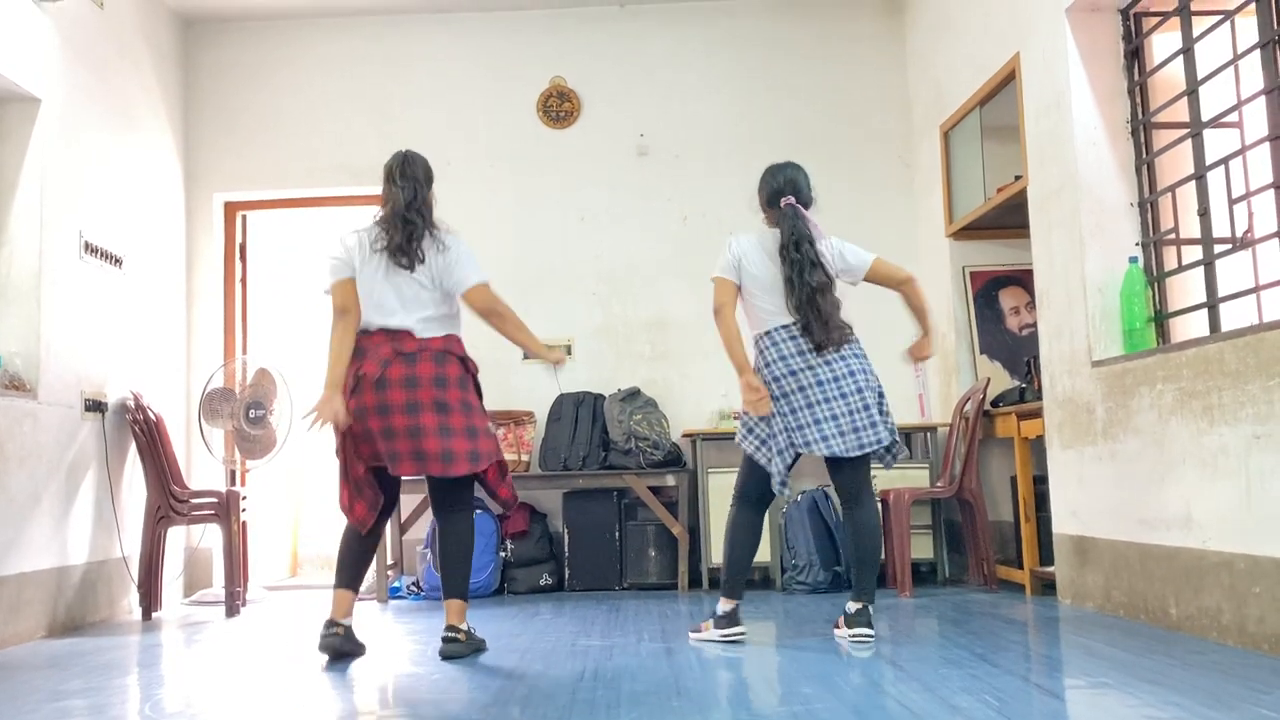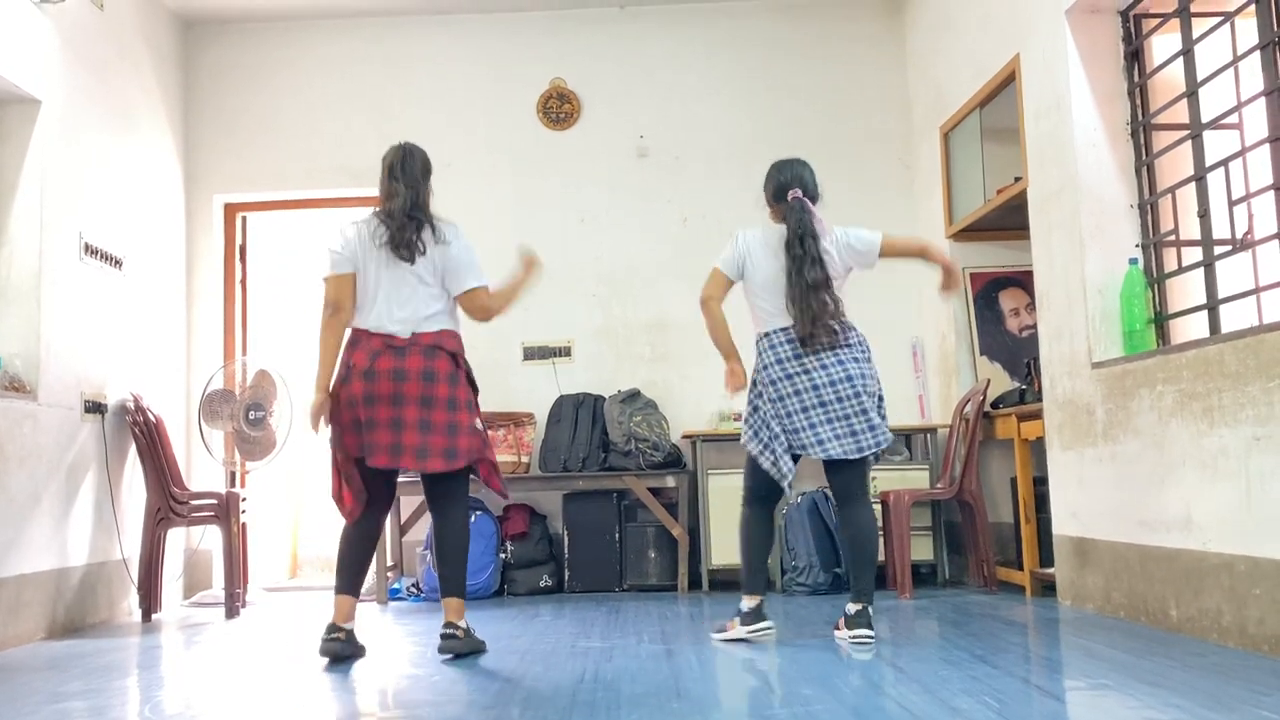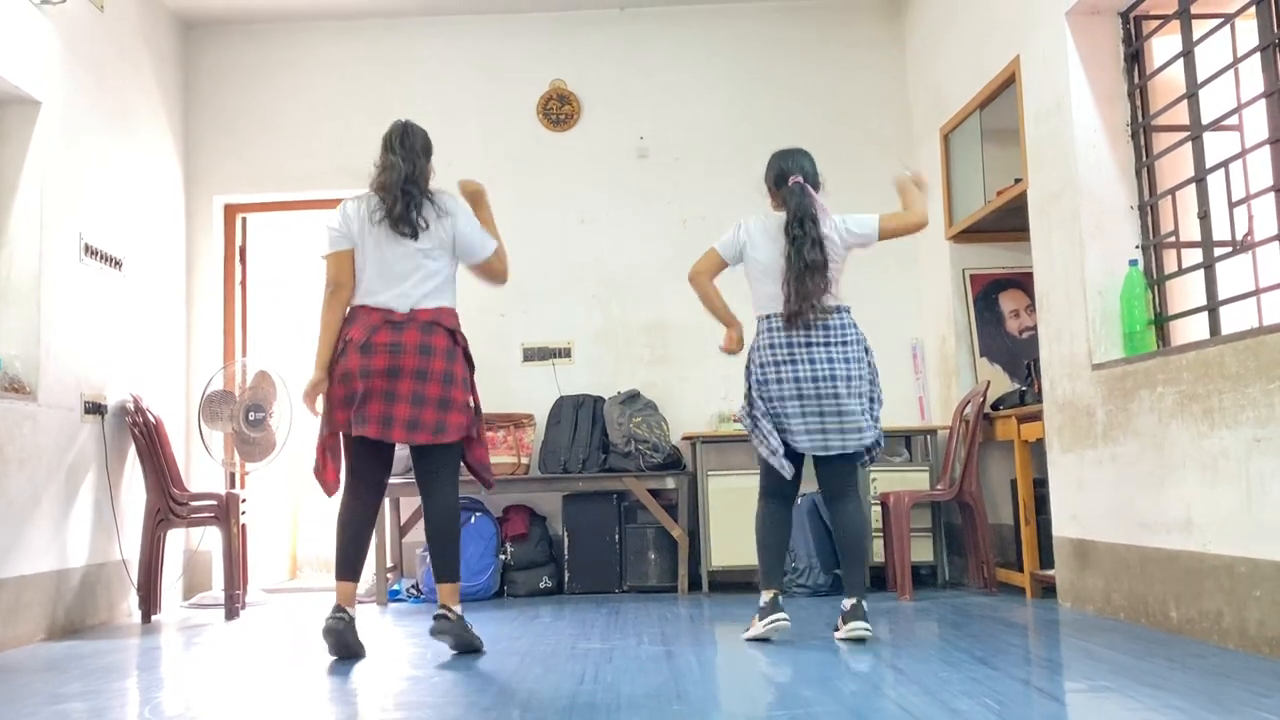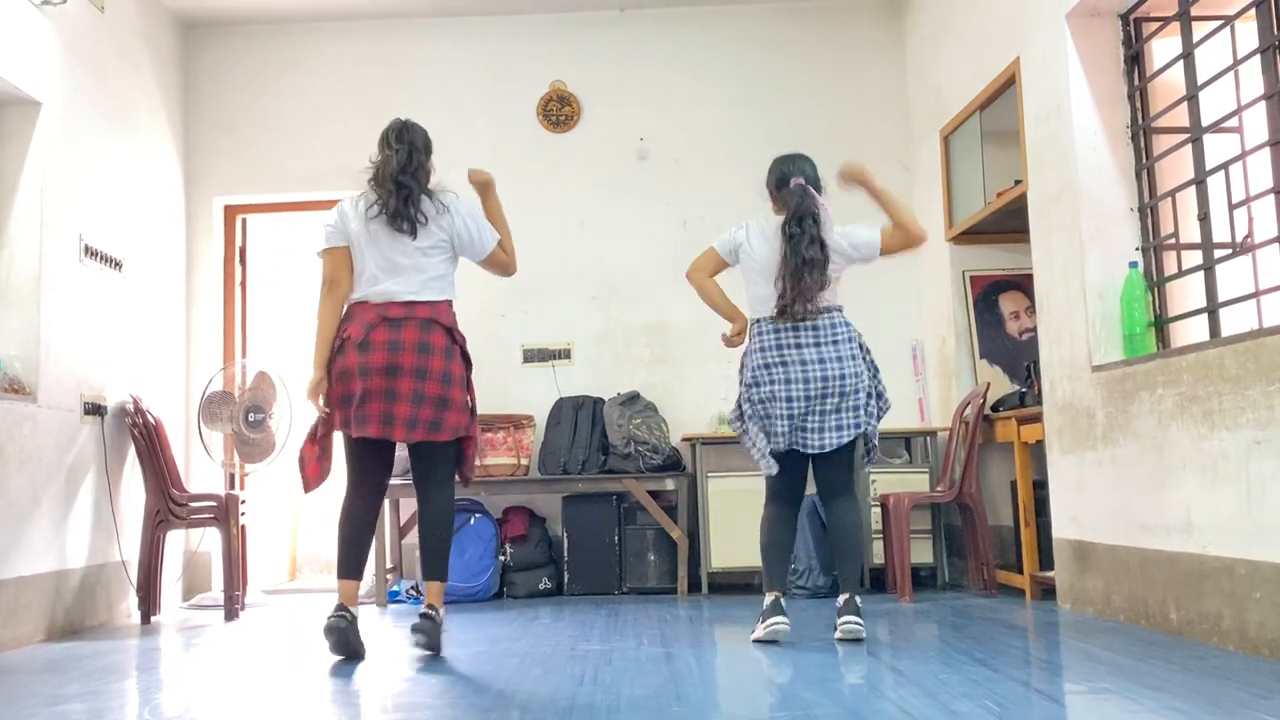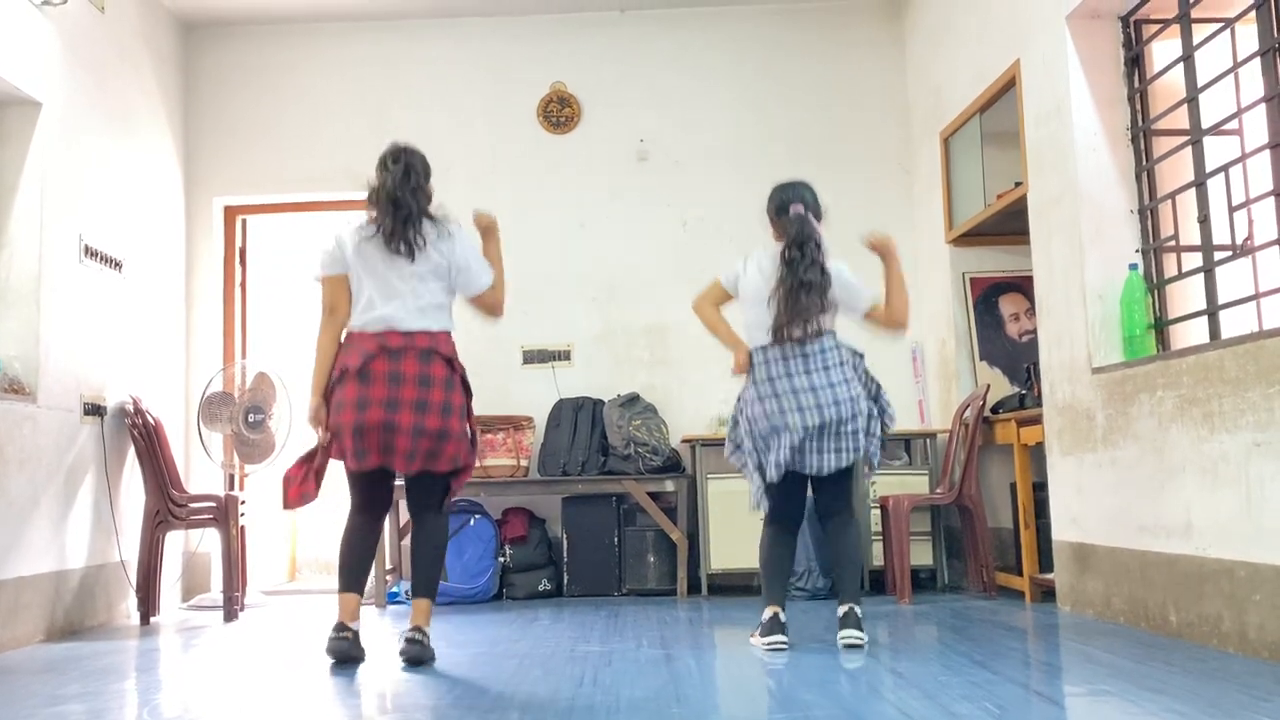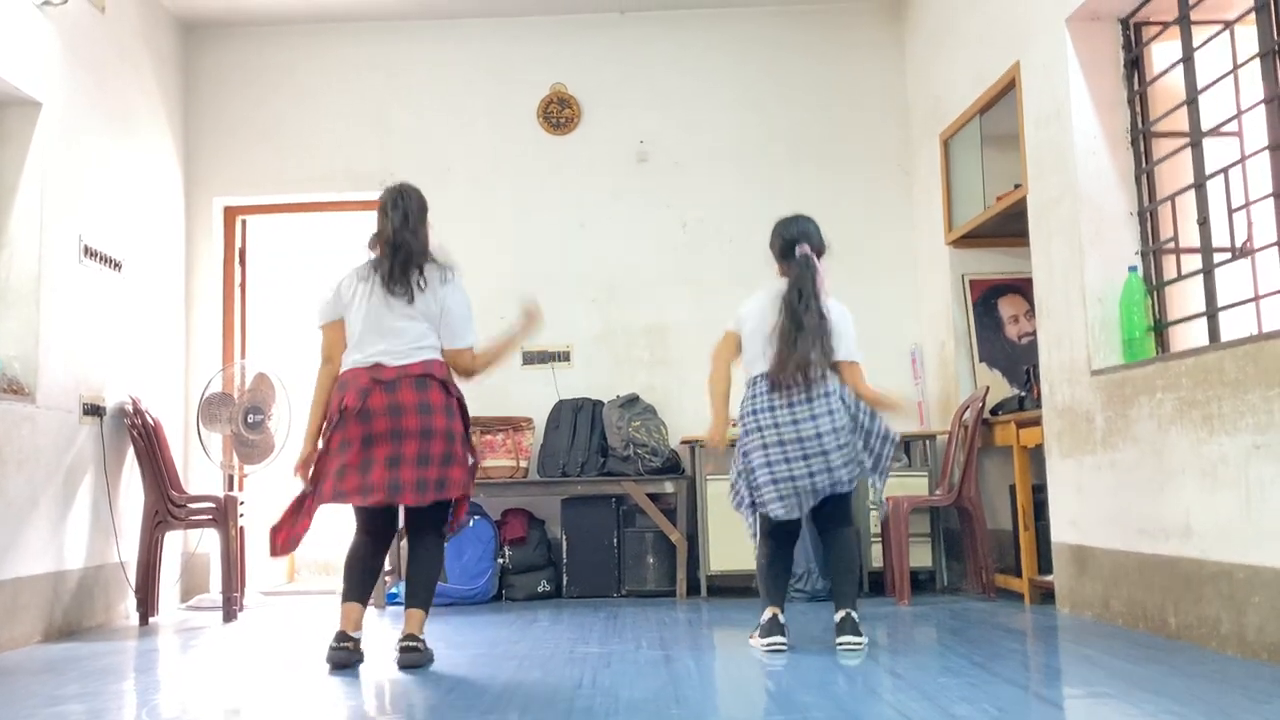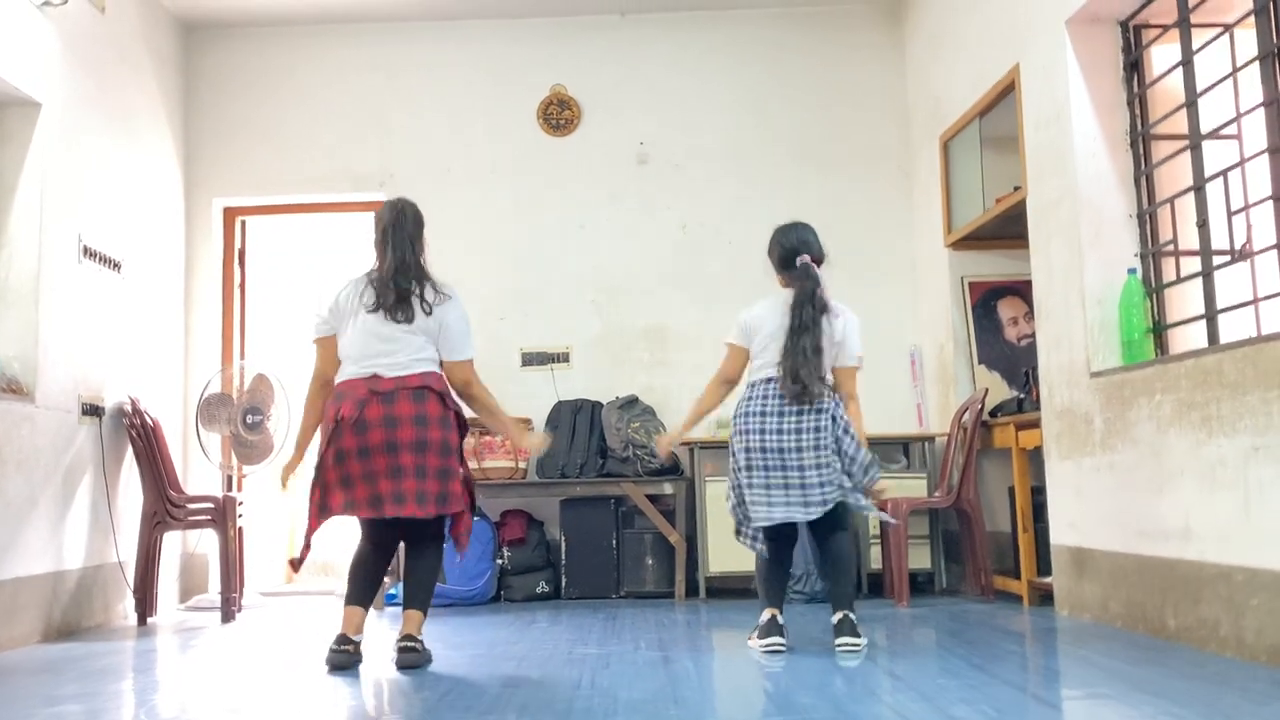
dt=0.1s
person 1, frame 1
left shoulder: (353, 243)
right shoulder: (447, 244)
left elbow: (344, 314)
right elbow: (484, 303)
left wrist: (333, 388)
right wrist: (536, 346)
left hip: (375, 374)
right hip: (441, 375)
left knee: (371, 504)
right knee: (454, 506)
left ankle: (338, 622)
right ankle: (456, 626)
person 1, frame 2
left shoulder: (352, 236)
right shoulder: (447, 236)
left elbow: (337, 311)
right elbow: (482, 308)
left wrist: (323, 386)
right wrist: (523, 278)
left hip: (368, 369)
right hip: (433, 370)
left knee: (368, 504)
right knee: (448, 501)
left ankle: (341, 626)
right ankle: (454, 624)
person 1, frame 3
left shoulder: (350, 214)
right shoulder: (449, 212)
left elbow: (337, 291)
right elbow: (498, 272)
left wrist: (320, 367)
right wrist: (481, 205)
left hip: (365, 348)
right hip: (431, 349)
left knee: (363, 487)
right knee: (439, 484)
left ankle: (342, 611)
right ankle: (448, 608)
person 1, frame 4
left shoulder: (348, 212)
right shoulder: (450, 208)
left elbow: (333, 290)
right elbow: (506, 264)
left wrist: (320, 366)
right wrist: (488, 193)
left hip: (364, 347)
right hip: (429, 347)
left knee: (365, 486)
right knee: (434, 485)
left ankle: (345, 608)
right ankle: (431, 609)
person 1, frame 5
left shoulder: (347, 241)
right shoulder: (448, 237)
left elbow: (332, 320)
right elbow: (492, 304)
left wrist: (319, 394)
right wrist: (491, 238)
left hip: (362, 372)
right hip: (428, 374)
left knee: (367, 505)
right knee: (428, 507)
left ankle: (347, 624)
right ankle: (418, 627)
person 1, frame 6
left shoulder: (349, 283)
right shoulder: (443, 282)
left elbow: (330, 362)
right elbow: (464, 365)
left wrist: (311, 438)
right wrist: (516, 335)
left hip: (361, 408)
right hip: (425, 403)
left knee: (373, 531)
right knee: (427, 532)
left ankle: (346, 634)
right ankle: (412, 636)
person 1, frame 7
left shoulder: (346, 295)
right shoulder: (442, 299)
left elbow: (323, 377)
right elbow: (461, 379)
left wrist: (299, 447)
right wrist: (511, 427)
left hip: (355, 417)
right hip: (421, 417)
left knee: (376, 539)
right knee: (425, 536)
left ankle: (348, 638)
right ankle: (410, 637)
person 2, frame 1
left shoulder: (742, 248)
right shoulder: (831, 248)
left elbow: (721, 311)
right elbow: (904, 281)
left wrist: (748, 378)
right wrist: (925, 333)
left hip: (781, 373)
right hip: (842, 370)
left knee: (751, 499)
right knee: (856, 495)
left ankle: (727, 611)
right ankle: (859, 609)
person 2, frame 2
left shoulder: (748, 242)
right shoulder: (839, 239)
left elbow: (710, 299)
right elbow: (918, 247)
left wrist: (732, 360)
right wrist: (948, 266)
left hip: (781, 374)
right hip: (844, 369)
left knee: (759, 497)
right knee: (852, 497)
left ankle: (752, 607)
right ankle: (859, 611)
person 2, frame 3
left shoulder: (750, 230)
right shoulder: (840, 228)
left elbow: (699, 275)
right elbow: (915, 219)
left wrist: (731, 327)
right wrist: (911, 190)
left hip: (777, 360)
right hip: (839, 358)
left knee: (776, 491)
right knee: (843, 491)
left ankle: (770, 600)
right ankle: (854, 605)
person 2, frame 4
left shoulder: (749, 234)
right shoulder: (839, 236)
left elbow: (696, 273)
right elbow: (914, 236)
left wrist: (737, 318)
right wrist: (870, 185)
left hip: (771, 364)
right hip: (833, 359)
left knee: (782, 495)
right knee: (839, 491)
left ankle: (773, 601)
right ankle: (849, 599)
person 2, frame 5
left shoulder: (752, 263)
right shoulder: (834, 273)
left elbow: (703, 304)
right elbow: (896, 320)
left wrist: (738, 345)
right wrist: (890, 257)
left hip: (770, 396)
right hip: (830, 391)
left knee: (782, 514)
right knee: (837, 512)
left ankle: (773, 617)
right ankle: (849, 612)
person 2, frame 6
left shoulder: (754, 303)
right shoulder: (834, 311)
left elbow: (723, 361)
right elbow: (855, 387)
left wrist: (719, 419)
right wrist: (903, 406)
left hip: (767, 425)
right hip: (825, 422)
left knee: (779, 532)
right knee: (837, 523)
left ankle: (772, 618)
right ankle: (847, 616)
person 2, frame 7
left shoulder: (759, 312)
right shoulder: (841, 317)
left elbow: (724, 380)
right elbow: (847, 395)
left wrist: (681, 430)
right wrist: (858, 451)
left hip: (760, 426)
right hip: (817, 428)
left knee: (777, 536)
right knee: (832, 528)
left ankle: (771, 619)
right ankle: (845, 620)
